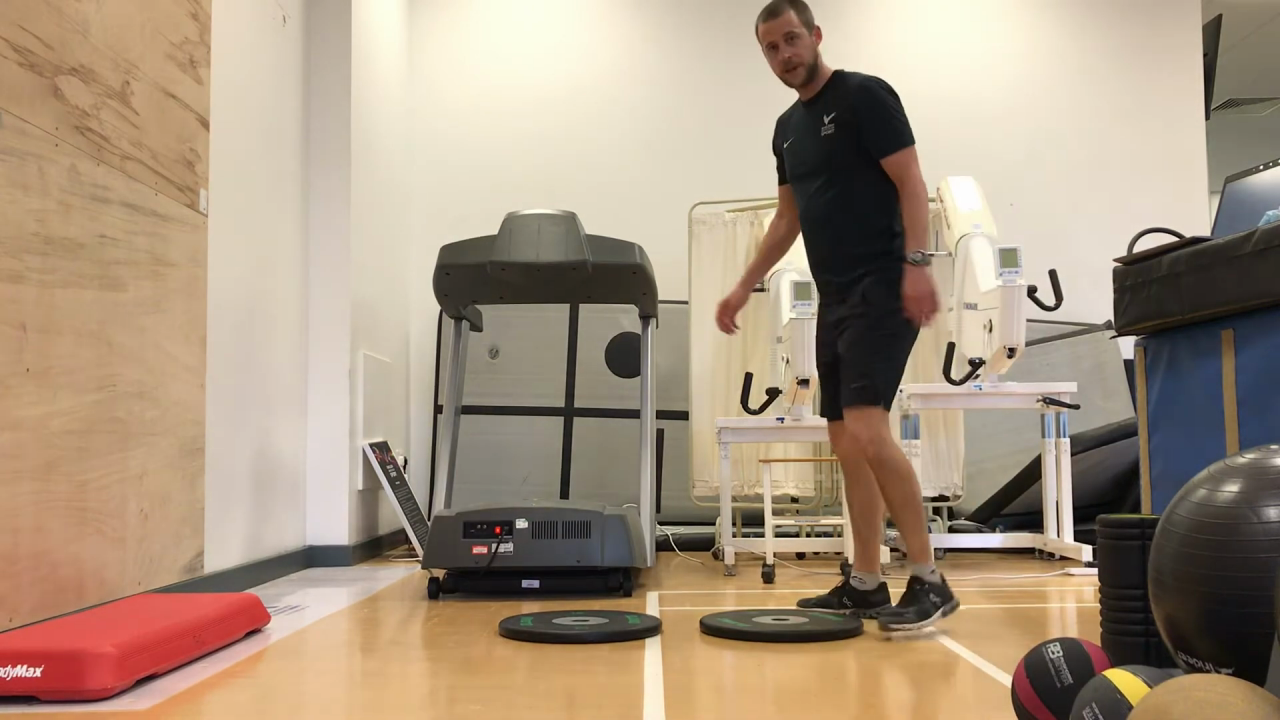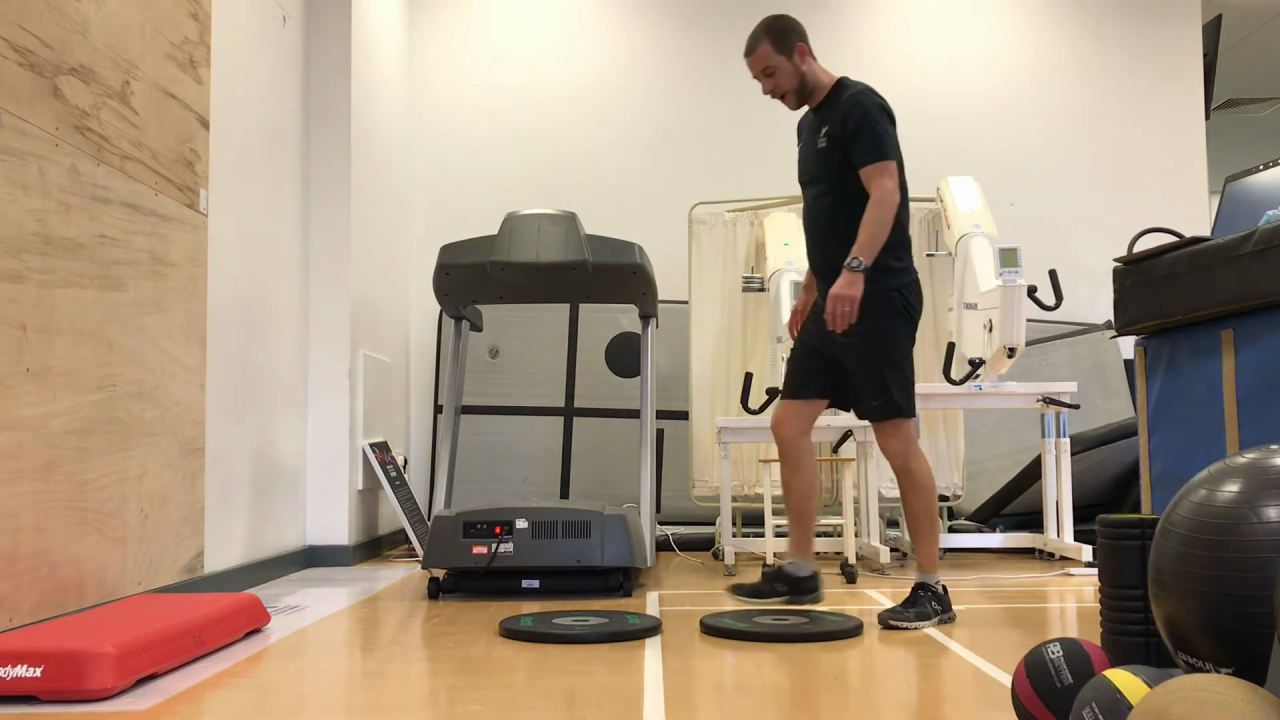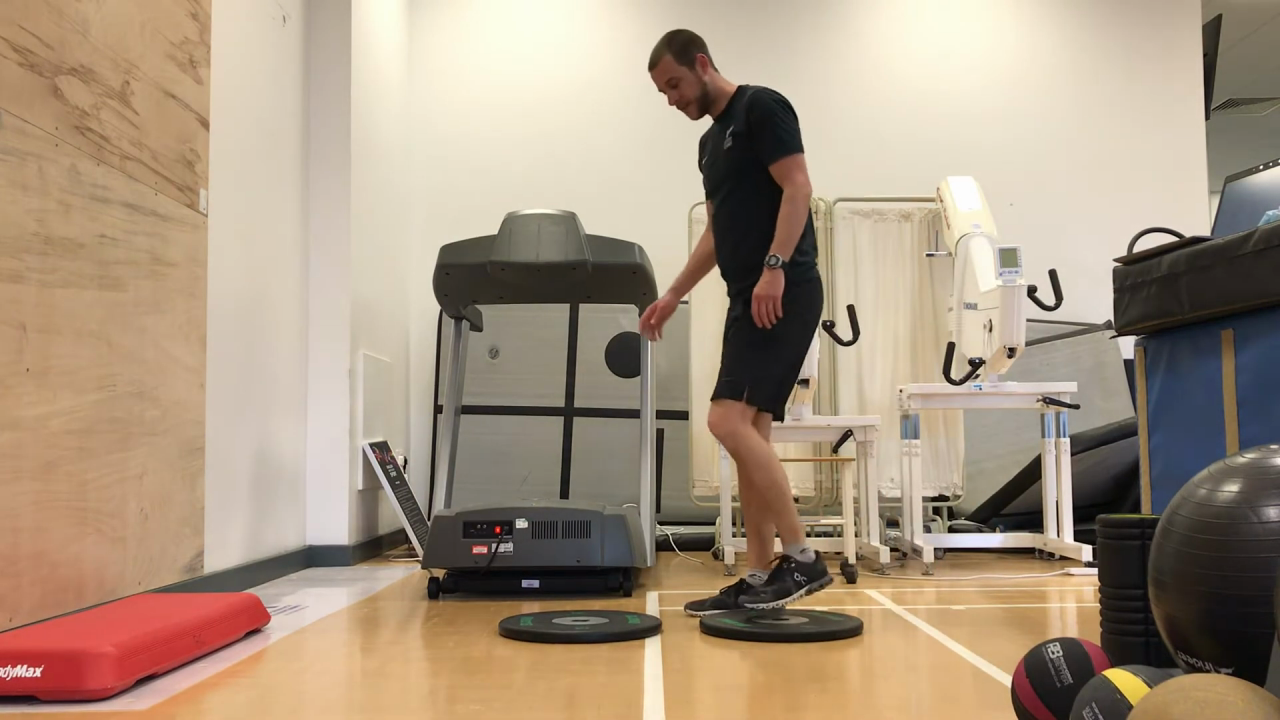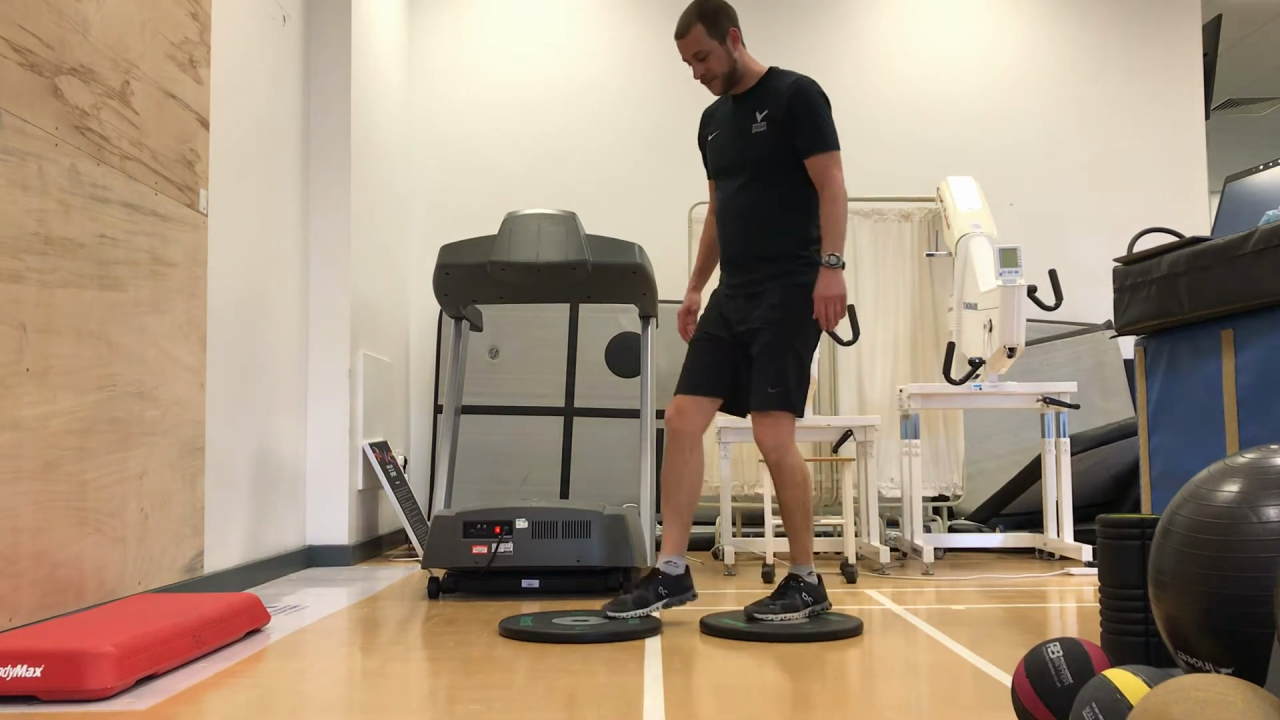
dt=0.7s
person 1, frame 1
left shoulder: (865, 95)
right shoulder: (788, 126)
left elbow: (910, 181)
right elbow: (788, 217)
left wrist: (916, 262)
right wrist: (746, 285)
left hip: (881, 291)
right hip: (836, 298)
left knee: (866, 431)
right knee: (845, 441)
left ankle: (928, 579)
right ankle: (865, 582)
person 1, frame 2
left shoulder: (859, 106)
right shoulder: (810, 123)
left elbow: (886, 194)
left wrist: (854, 272)
right wrist: (807, 290)
left hip: (877, 297)
right hip: (831, 305)
left knee: (896, 443)
right knee: (789, 426)
left ankle: (929, 588)
right ankle: (798, 570)
person 1, frame 3
left shoulder: (761, 107)
right shoulder: (710, 141)
left elbow: (797, 188)
left wrist: (776, 267)
right wrist: (672, 295)
left hip: (781, 293)
right hip: (745, 300)
left knee: (729, 423)
right knee: (748, 435)
left ankle: (802, 557)
right ankle: (758, 576)
person 1, frame 4
left shoulder: (795, 95)
right shoulder: (712, 121)
left elbow: (831, 187)
left wrist: (831, 267)
right wrist: (694, 290)
left hip: (788, 293)
right hip: (732, 294)
left knee: (772, 436)
right knee: (683, 423)
left ankle: (805, 582)
right ankle: (670, 572)
